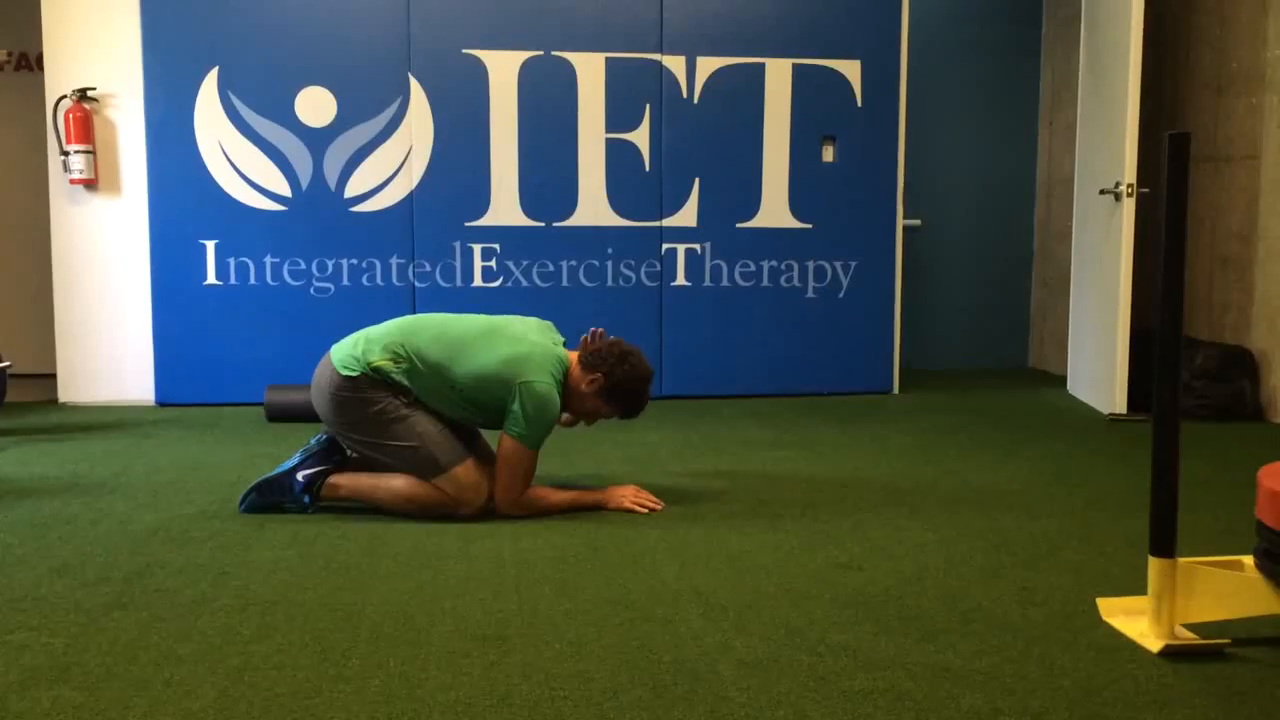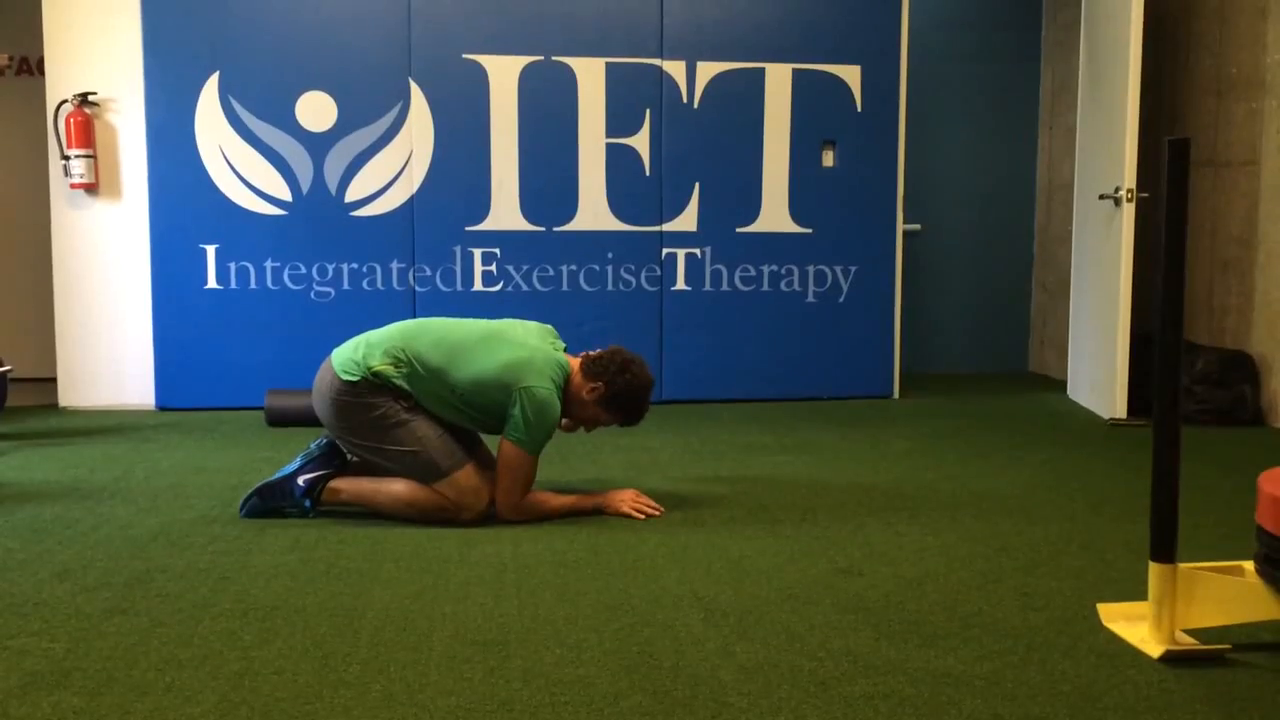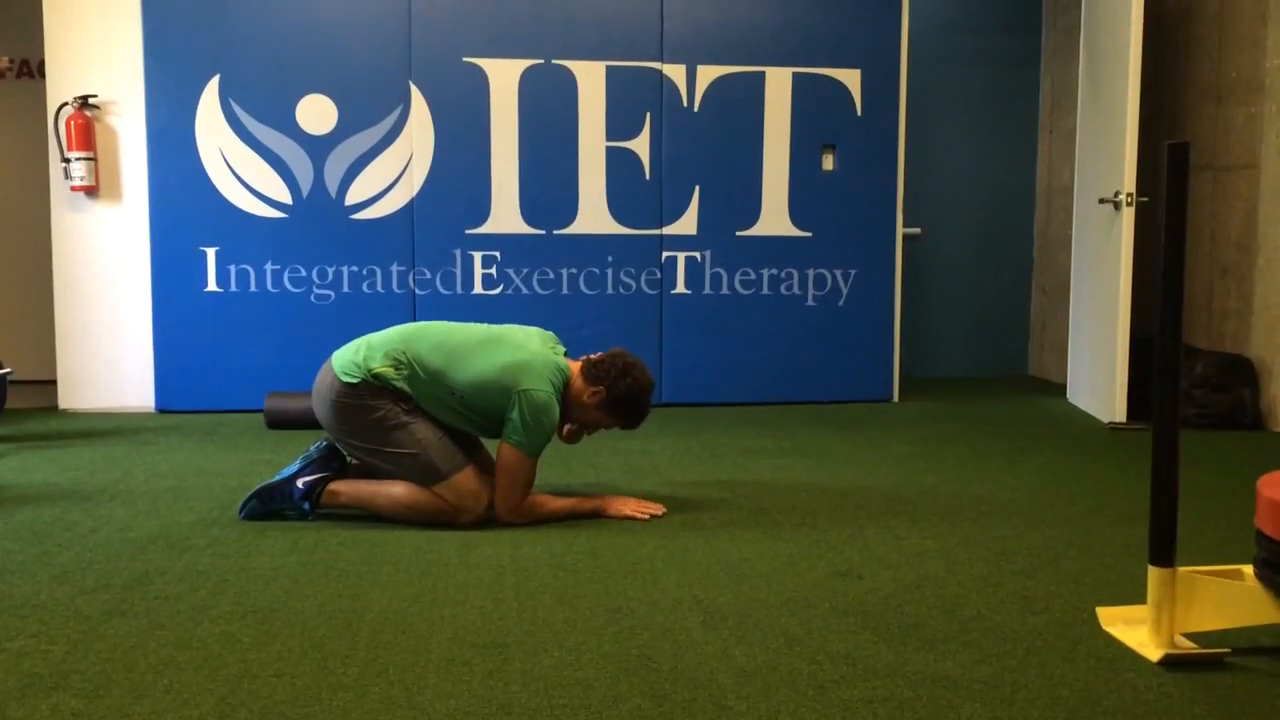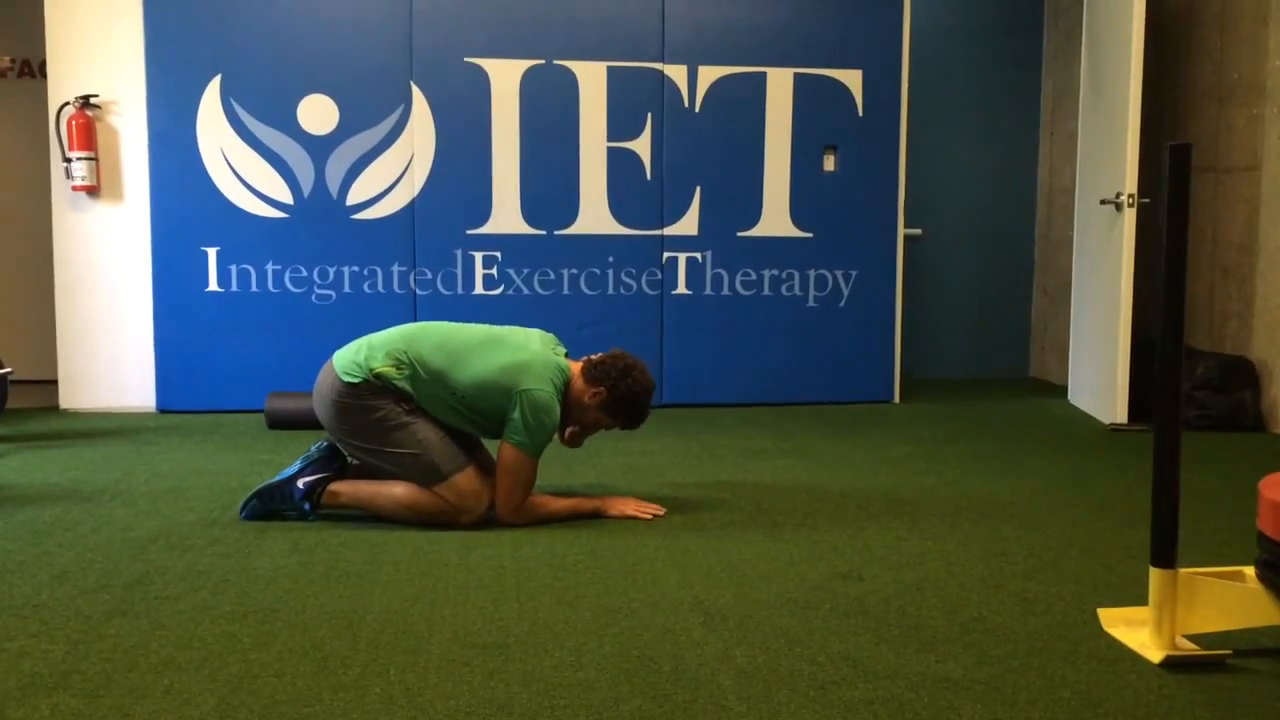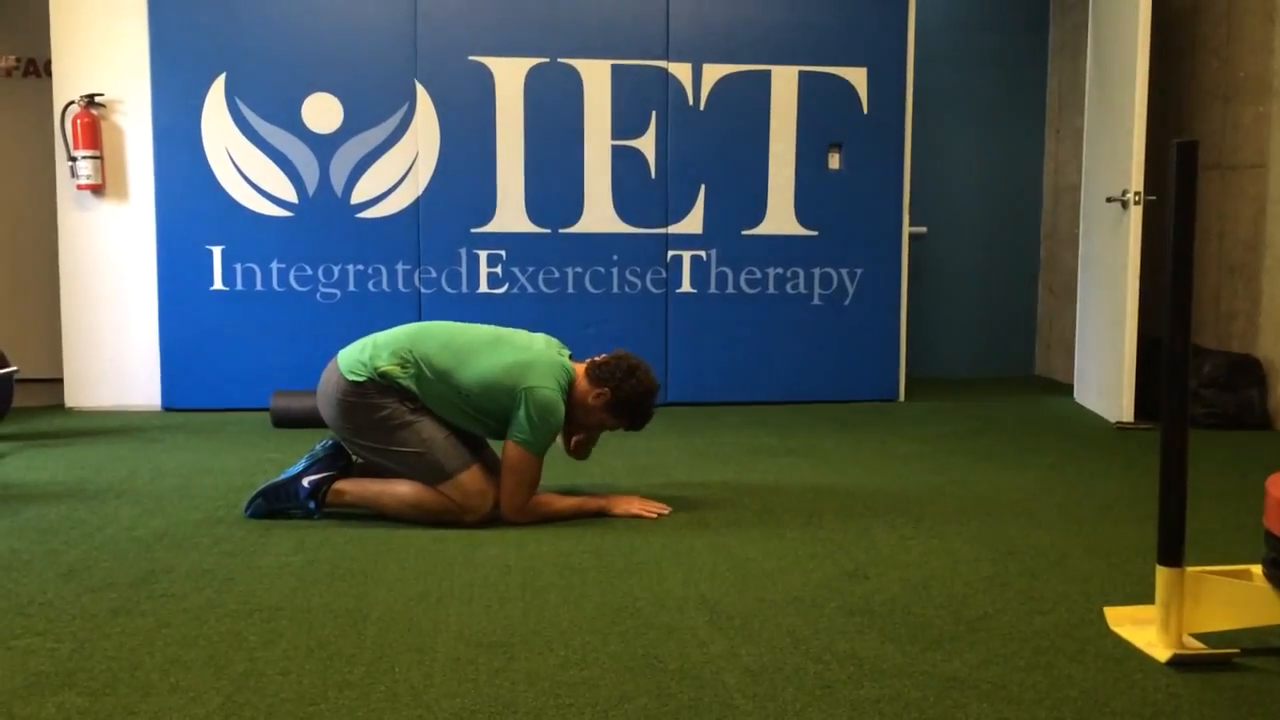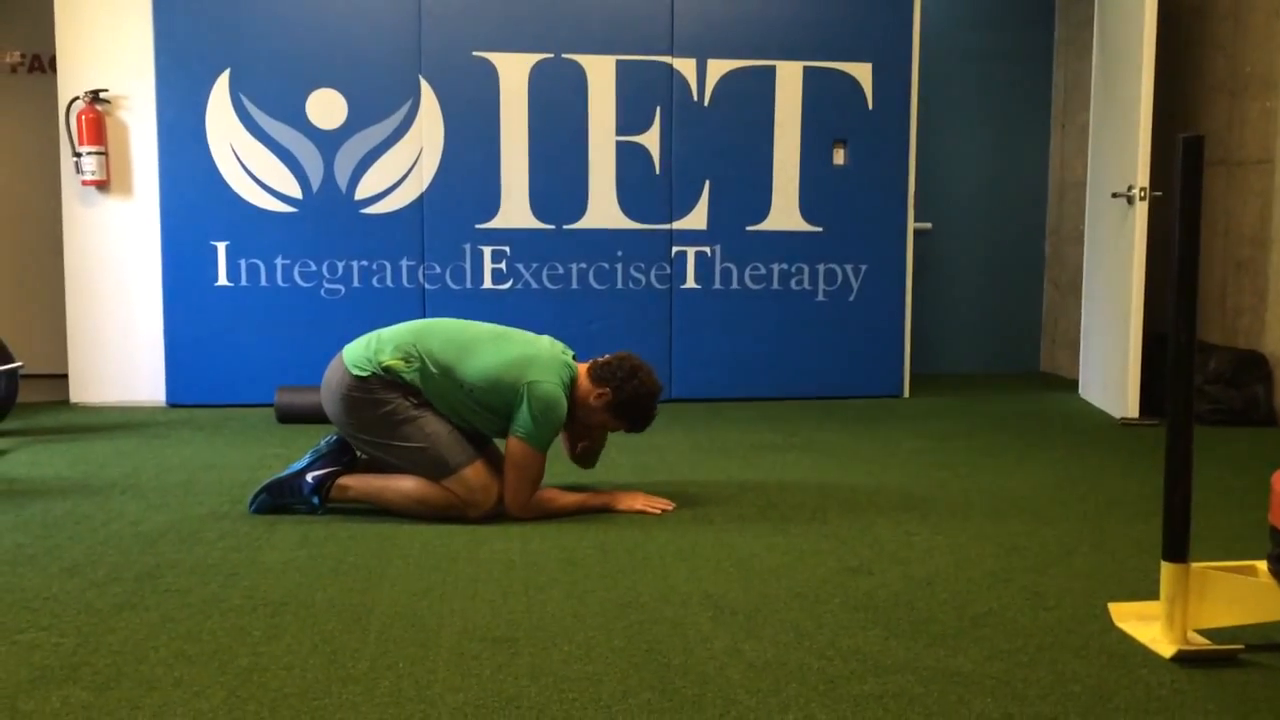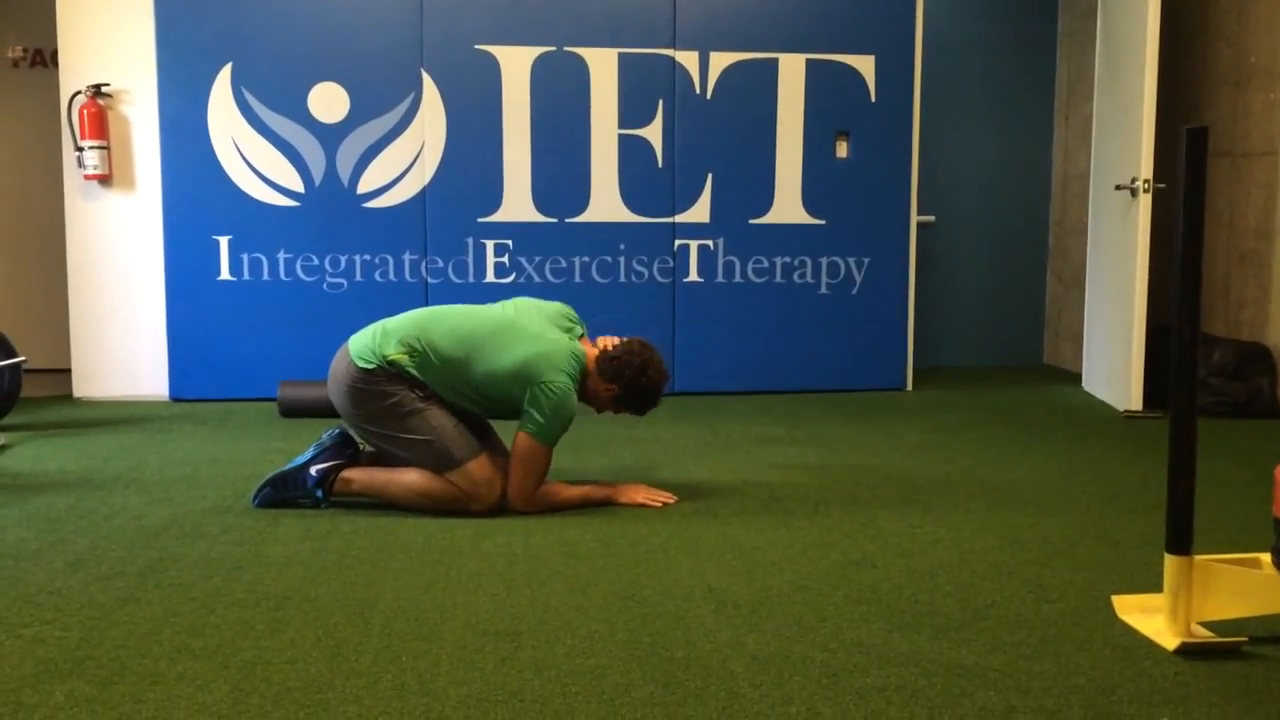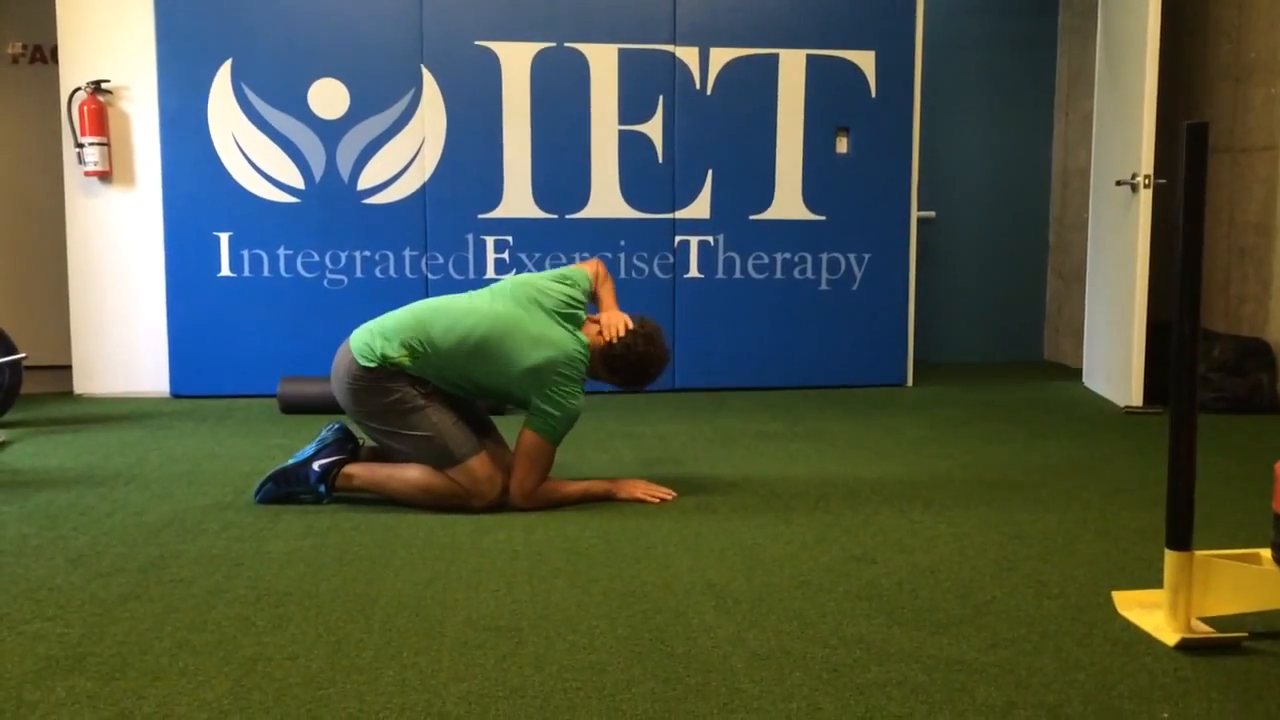
dt=0.3s
person 1, frame 1
left shoulder: (548, 335)
right shoulder: (539, 388)
left elbow: (552, 422)
right elbow: (511, 499)
left wrist: (588, 358)
right wrist: (601, 497)
left hip: (364, 366)
right hip: (354, 383)
left knee: (484, 471)
right knee: (470, 495)
left ankle: (345, 456)
right ankle: (316, 483)
person 1, frame 2
left shoulder: (548, 340)
right shoulder: (539, 393)
left elbow: (565, 420)
right elbow: (511, 505)
left wrist: (577, 393)
right wrist: (601, 501)
left hip: (364, 369)
right hip: (354, 388)
left knee: (485, 477)
right knee: (471, 500)
left ankle: (343, 461)
right ankle: (316, 488)
person 1, frame 3
left shoulder: (550, 347)
right shoulder: (537, 395)
left elbow: (567, 435)
right elbow: (510, 508)
left wrist: (572, 425)
right wrist: (601, 505)
left hip: (365, 373)
right hip: (355, 389)
left knee: (484, 479)
right knee: (469, 503)
left ankle: (343, 463)
right ankle: (316, 490)
person 1, frame 4
left shoulder: (550, 348)
right shoulder: (538, 395)
left elbow: (569, 437)
right elbow: (510, 508)
left wrist: (584, 414)
right wrist: (600, 505)
left hip: (364, 372)
right hip: (355, 390)
left knee: (484, 481)
right knee: (470, 503)
left ankle: (343, 464)
right ankle: (318, 491)
person 1, frame 5
left shoulder: (555, 353)
right shoulder: (543, 395)
left elbow: (576, 450)
right elbow: (516, 507)
left wrist: (591, 424)
right wrist: (606, 504)
left hip: (368, 373)
right hip: (361, 389)
left knee: (489, 480)
right knee: (475, 502)
left ankle: (349, 463)
right ankle: (322, 489)
person 1, frame 6
left shoulder: (559, 355)
right shoulder: (546, 391)
left elbow: (584, 460)
right elbow: (519, 502)
left wrist: (596, 426)
right wrist: (610, 500)
left hip: (371, 367)
right hip: (364, 385)
left knee: (494, 474)
right knee: (480, 497)
left ankle: (350, 460)
right ankle: (327, 485)
person 1, frame 7
left shoulder: (564, 319)
right shoulder: (555, 386)
right elbow: (523, 497)
left wrist: (606, 352)
right wrist: (612, 493)
left hip: (378, 358)
right hip: (370, 376)
left knee: (497, 468)
right knee: (483, 491)
left ankle: (354, 454)
right ankle: (331, 478)
person 1, frame 8
left shoulder: (565, 291)
right shoulder: (563, 385)
left elbow: (598, 269)
right elbow: (523, 492)
left wrist: (610, 310)
right wrist: (613, 488)
left hip: (377, 348)
right hip: (373, 372)
left knee: (500, 465)
right knee: (486, 488)
left ankle: (355, 451)
right ankle: (334, 473)
